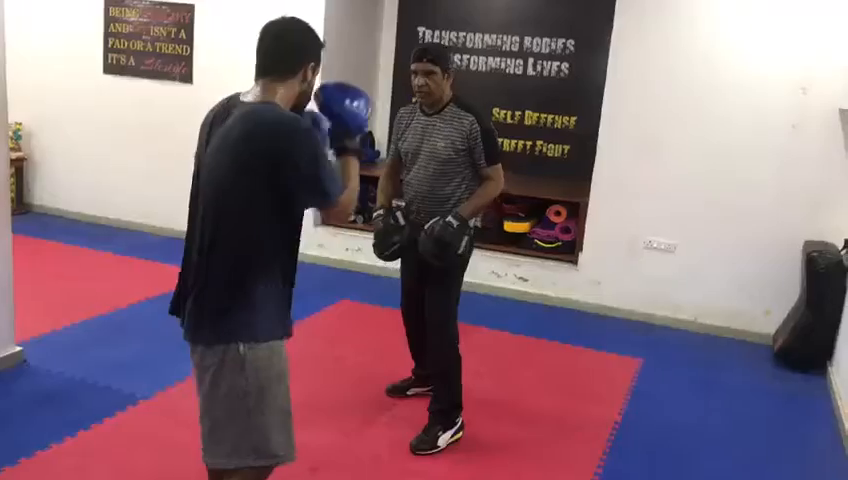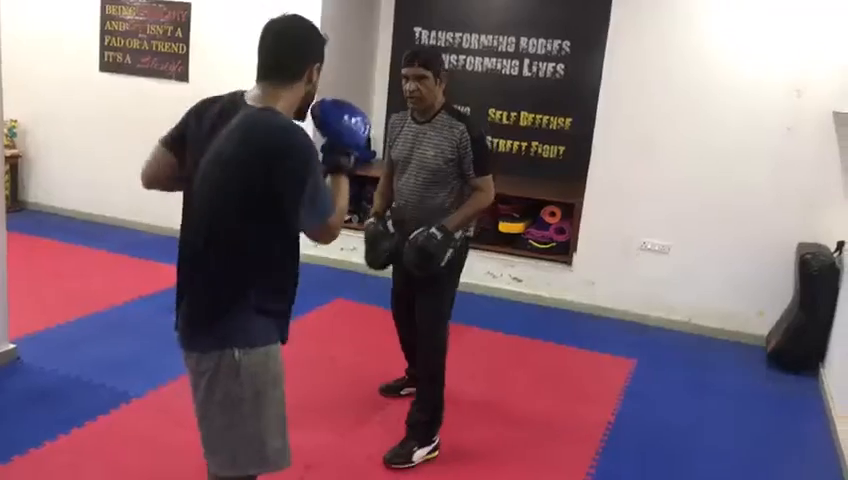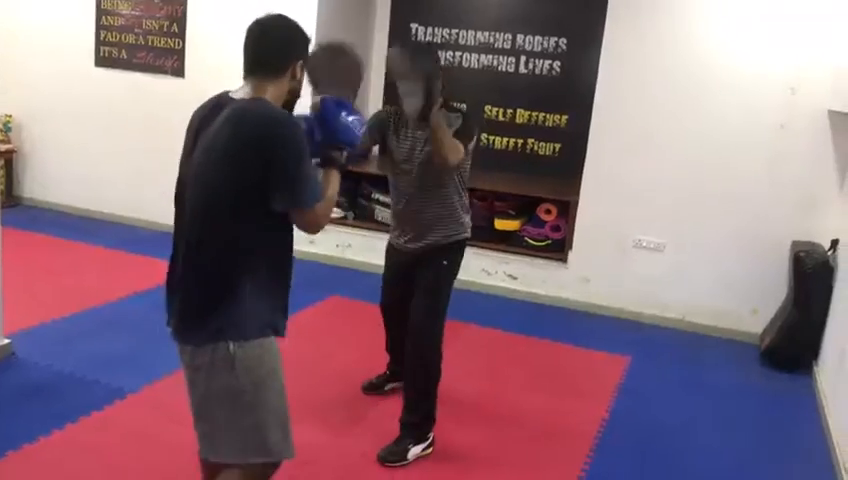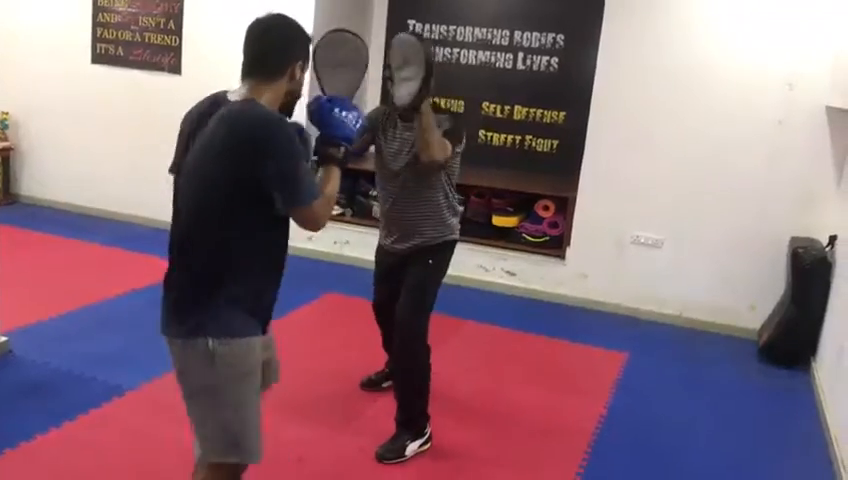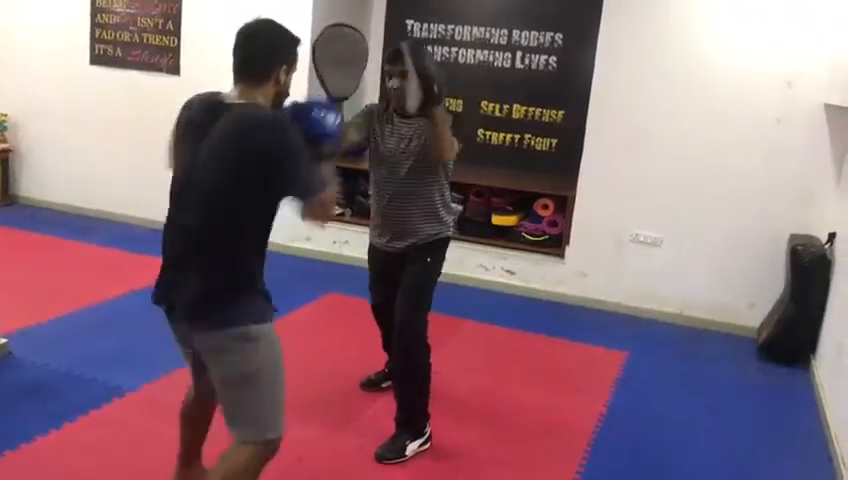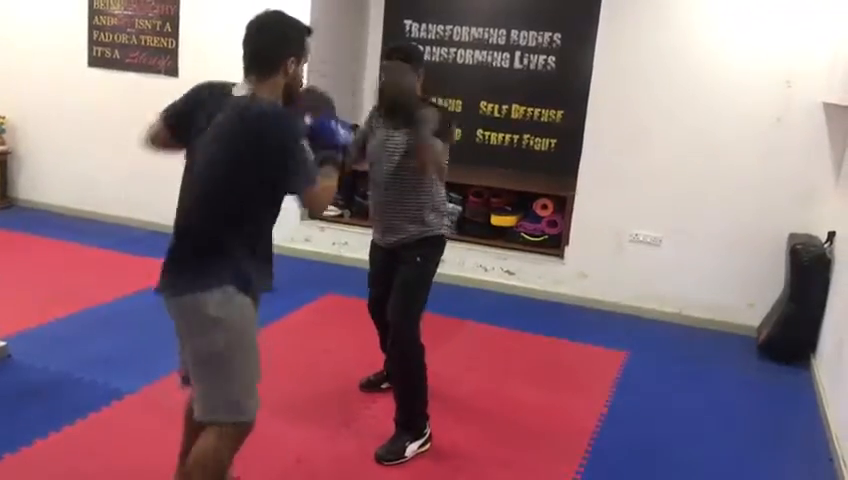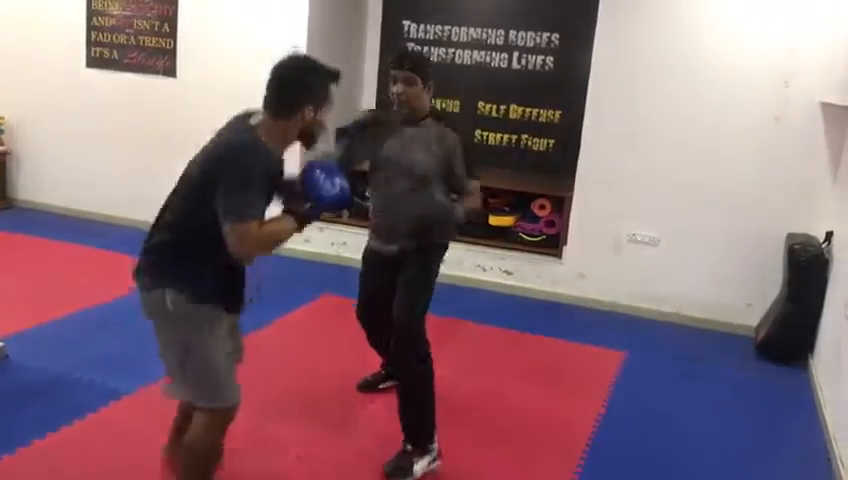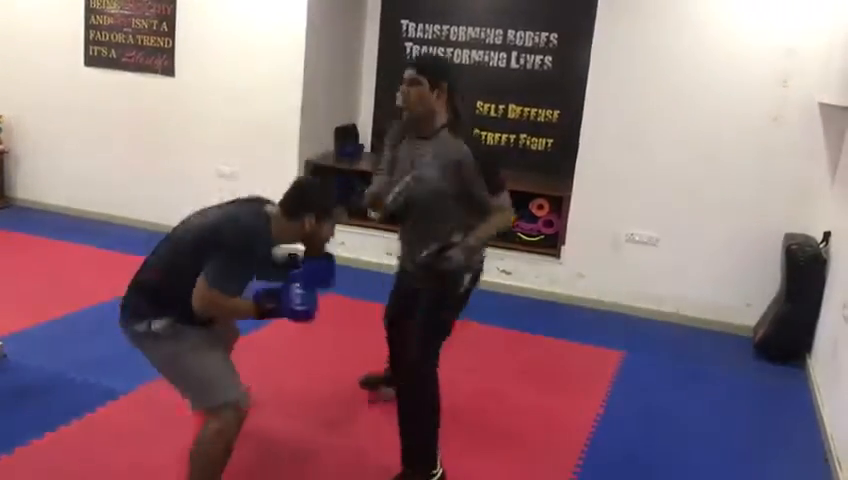
dt=0.3s
person 1, frame 1
left shoulder: (223, 113)
right shoulder: (290, 131)
right elbow: (341, 208)
right wrist: (348, 150)
left hip: (207, 304)
right hip: (243, 318)
left knee: (224, 432)
person 1, frame 2
left shoulder: (212, 111)
right shoulder: (287, 142)
left elbow: (152, 174)
right elbow: (327, 229)
right wrist: (339, 169)
left hip: (204, 308)
right hip: (239, 327)
person 1, frame 3
left shoulder: (211, 112)
right shoulder: (277, 128)
right elbow: (313, 219)
right wrist: (334, 163)
left hip: (199, 304)
right hip: (233, 319)
left knee: (224, 435)
person 1, frame 4
left shoulder: (209, 112)
right shoulder: (266, 130)
right elbow: (314, 215)
right wrist: (333, 155)
left hip: (211, 301)
right hip: (217, 316)
left knee: (258, 377)
person 1, frame 5
left shoulder: (198, 110)
right shoulder: (273, 130)
right elbow: (322, 208)
right wrist: (313, 154)
left hip: (182, 292)
right hip: (231, 308)
left knee: (209, 383)
right knee: (260, 439)
person 1, frame 6
left shoulder: (209, 99)
right shoulder: (270, 121)
left elbow: (157, 136)
right elbow: (319, 197)
right wrist: (330, 158)
left hip: (197, 275)
right hip: (216, 286)
left knee: (207, 392)
right knee: (232, 419)
person 1, frame 7
left shoulder: (254, 130)
right shoulder: (246, 155)
right elbow: (245, 245)
right wrist: (300, 215)
left hip: (200, 277)
right hip: (179, 285)
left knee: (211, 380)
right knee: (218, 405)
person 1, frame 8
left shoulder: (265, 217)
right shoulder: (245, 233)
left elbow: (256, 269)
right elbow: (204, 304)
left wrist: (294, 271)
right wrist: (264, 307)
left hip: (181, 302)
right hip: (157, 316)
left knee: (225, 336)
right knee: (232, 404)
left ankle: (216, 402)
person 2, frame 1
left shoulder: (471, 123)
right shoulder: (404, 117)
left elbow: (494, 181)
right elbow: (392, 170)
left wrist: (457, 218)
right wrist: (382, 209)
left hip: (449, 236)
right hip: (413, 232)
left knee: (441, 319)
right knee: (412, 310)
left ankle: (448, 418)
right ankle: (425, 375)
person 2, frame 2
left shoulder: (462, 131)
right shoulder: (396, 123)
left elbow: (485, 194)
right elbow: (387, 177)
left wrist: (444, 228)
right wrist: (376, 219)
left hip: (444, 244)
right hip: (407, 239)
left knee: (431, 329)
right knee: (403, 312)
left ankle: (425, 434)
right ankle: (417, 376)
person 2, frame 3
left shoulder: (457, 122)
right shoulder: (390, 118)
left elbow: (449, 159)
left wrist: (428, 108)
left hip: (443, 243)
right hip: (402, 238)
left knee: (424, 328)
right knee: (392, 309)
left ankle: (418, 431)
right ankle: (398, 371)
person 2, frame 4
left shoulder: (449, 127)
right shoulder: (382, 118)
left elbow: (431, 155)
left wrist: (422, 101)
left hip: (432, 242)
right hip: (391, 240)
left knee: (409, 326)
right knee: (384, 309)
left ankle: (415, 428)
right ankle: (397, 371)
person 2, frame 5
left shoulder: (440, 120)
right shoulder: (374, 115)
left elbow: (444, 155)
right elbow: (343, 141)
left wrist: (434, 103)
left hip: (426, 240)
right hip: (383, 238)
left knee: (409, 325)
right knee: (383, 310)
left ankle: (414, 428)
right ankle: (397, 368)
person 2, frame 6
left shoulder: (432, 117)
right shoulder: (378, 114)
left elbow: (430, 167)
right elbow: (355, 153)
left wrist: (409, 114)
left hip: (422, 238)
right hip: (384, 236)
left knee: (403, 323)
right knee: (380, 308)
left ankle: (415, 429)
right ankle: (396, 369)
person 2, frame 7
left shoulder: (446, 138)
right shoulder: (380, 125)
left elbow: (470, 192)
right elbow: (348, 160)
left wrist: (454, 215)
right wrist: (353, 136)
left hip: (423, 246)
right hip: (381, 243)
left knee: (407, 325)
right knee: (370, 312)
left ankle: (422, 444)
right ankle: (394, 368)
person 2, frame 8
left shoulder: (464, 153)
right shoulder: (402, 137)
left elbow: (502, 212)
right elbow: (376, 192)
left wrist: (463, 249)
right wrist: (387, 200)
left hip: (450, 270)
right hip: (417, 264)
left knee: (416, 360)
right knee: (397, 321)
right ankle: (399, 375)
